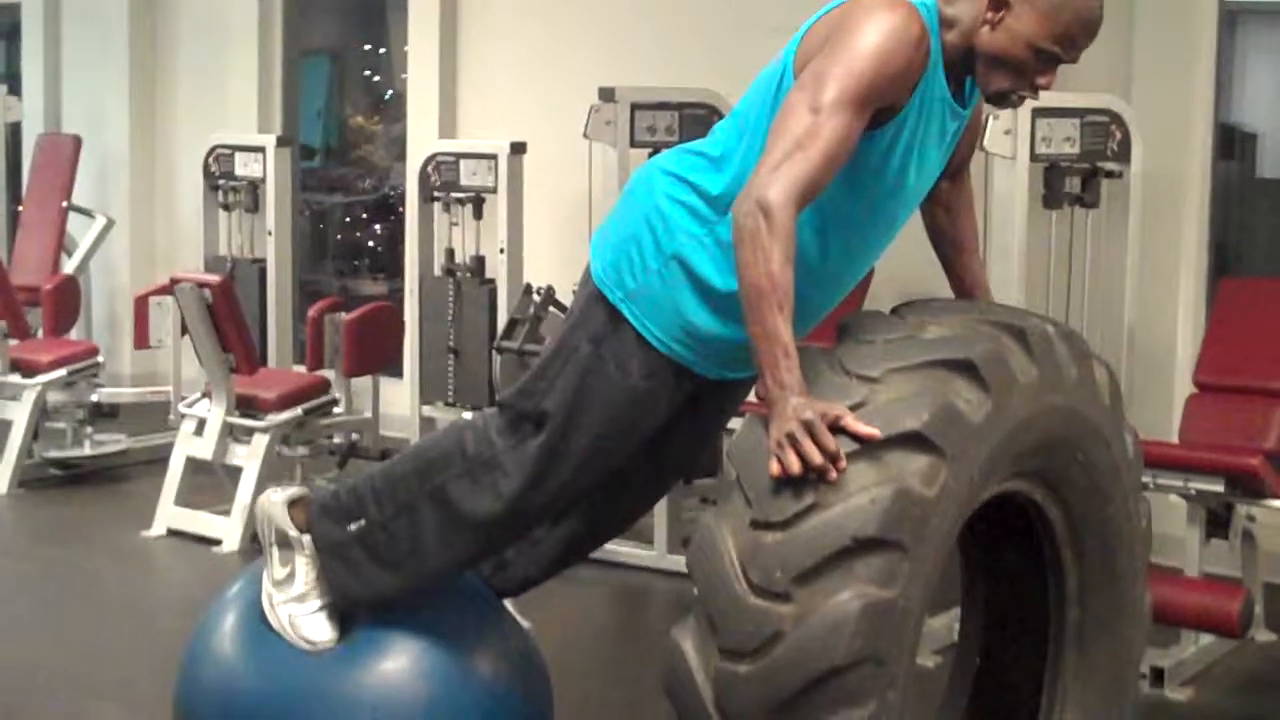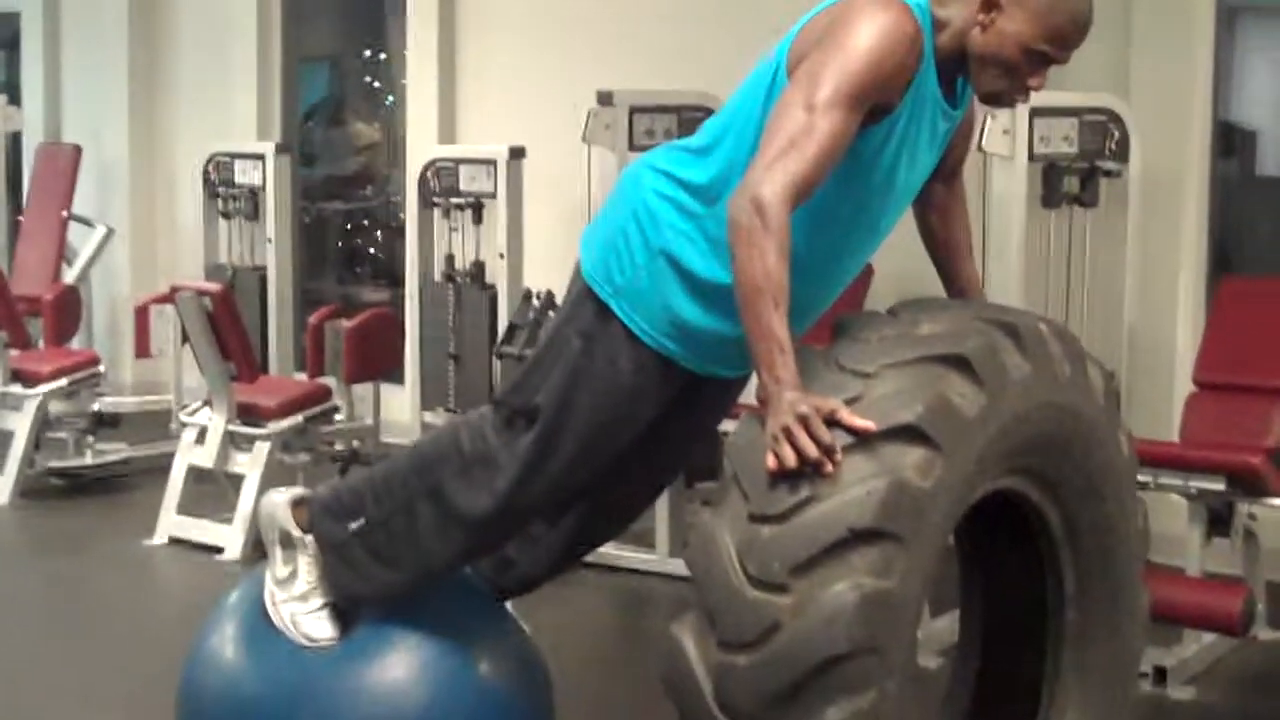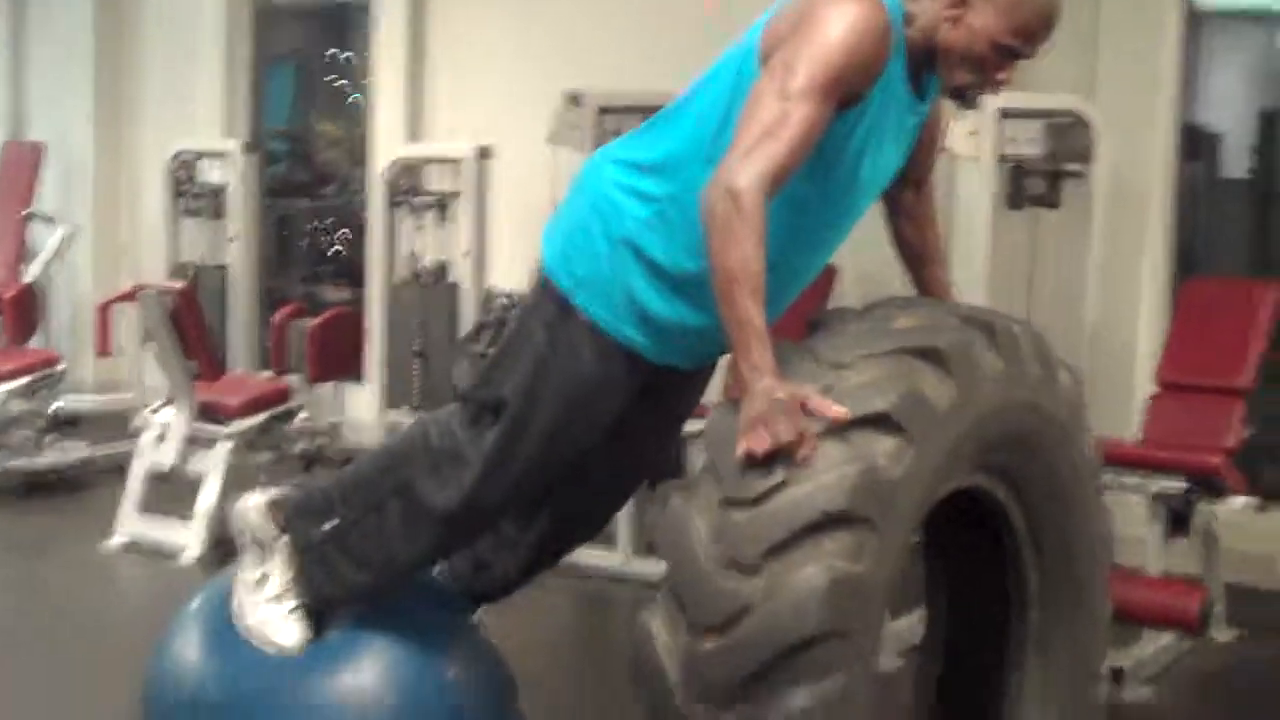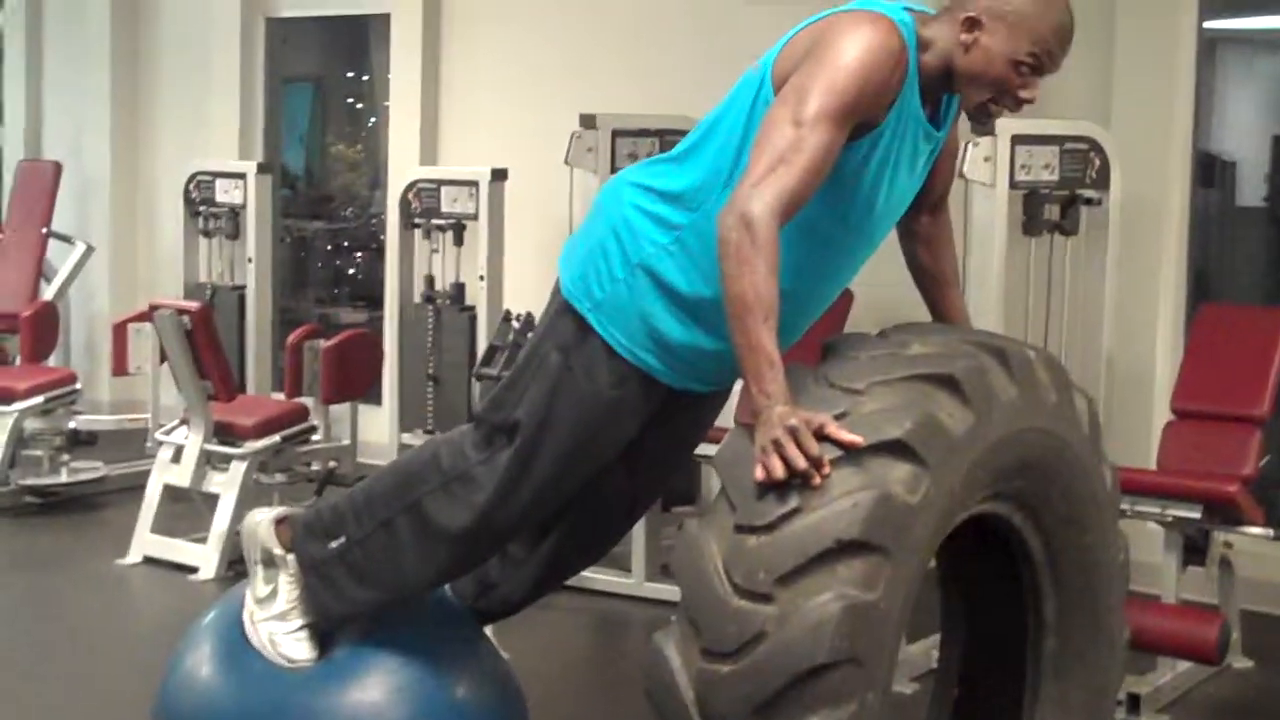
dt=1s
person 1, frame 1
left shoulder: (967, 86)
left elbow: (946, 188)
right elbow: (766, 203)
right wrist: (787, 395)
left hip: (734, 319)
right hip: (672, 276)
left knee: (616, 491)
right knee: (529, 456)
left ankle: (461, 581)
right ankle: (313, 531)
person 1, frame 2
left shoulder: (957, 85)
left elbow: (939, 190)
right elbow: (761, 200)
right wrist: (783, 390)
left hip: (723, 318)
right hip: (662, 273)
left knee: (611, 492)
right knee: (524, 456)
left ankle: (457, 582)
right ankle: (315, 530)
person 1, frame 3
left shoulder: (925, 78)
left elbow: (907, 195)
right elbow: (736, 190)
right wrist: (761, 382)
left hip: (691, 311)
right hip: (627, 264)
left knee: (584, 492)
right knee: (493, 450)
left ankle: (438, 589)
right ankle: (287, 530)
person 1, frame 4
left shoulder: (943, 97)
left elbow: (924, 216)
right elbow: (751, 213)
right wrist: (774, 403)
left hip: (706, 336)
right hip: (642, 288)
left knee: (594, 513)
right knee: (503, 475)
left ankle: (454, 602)
right ankle: (293, 548)
